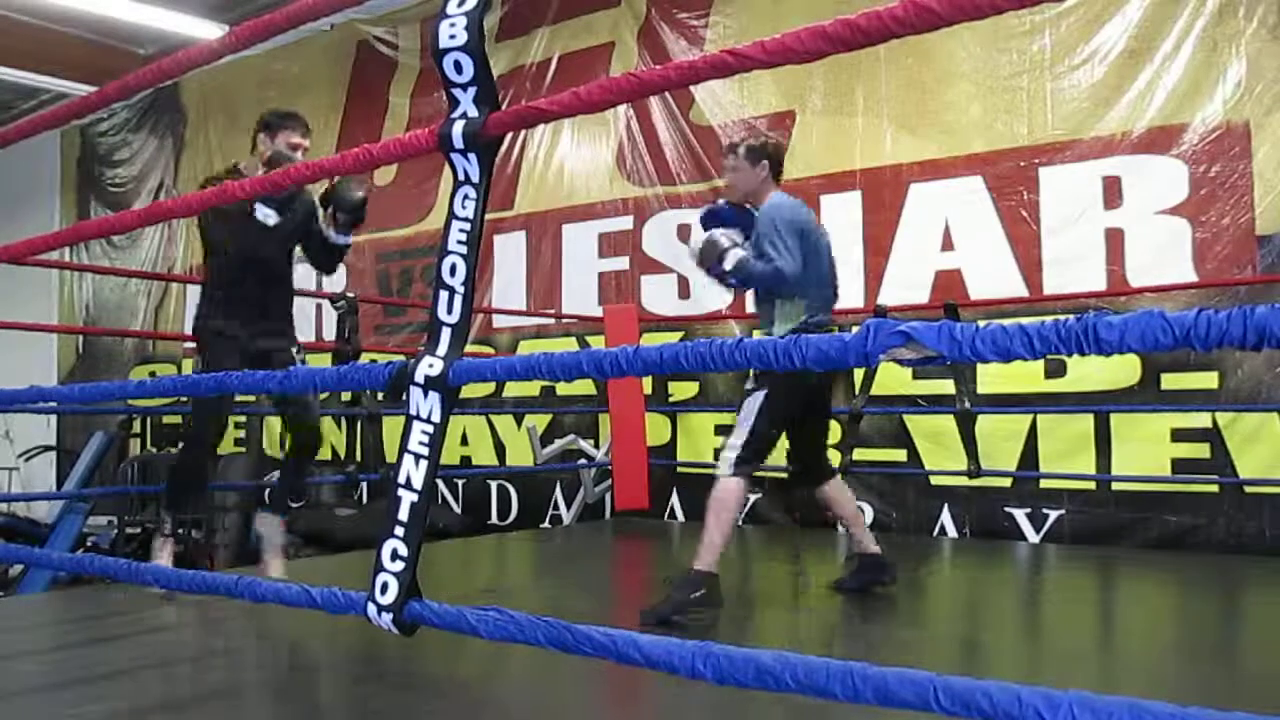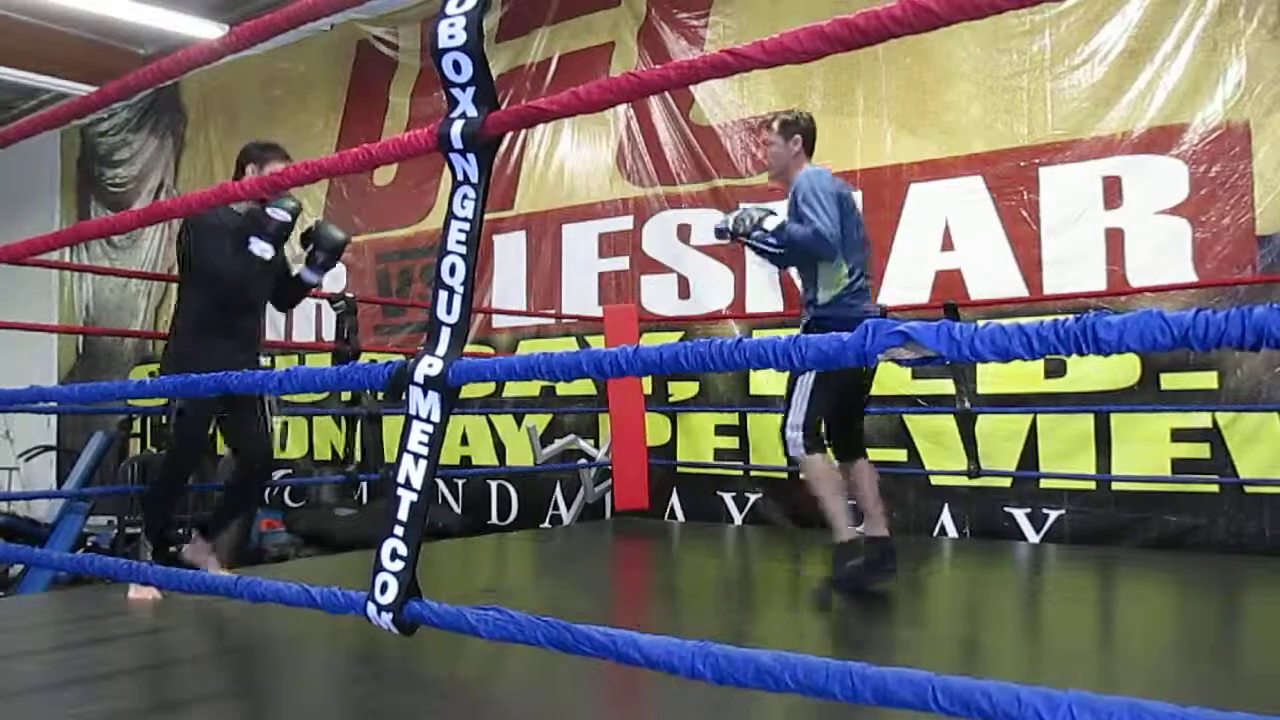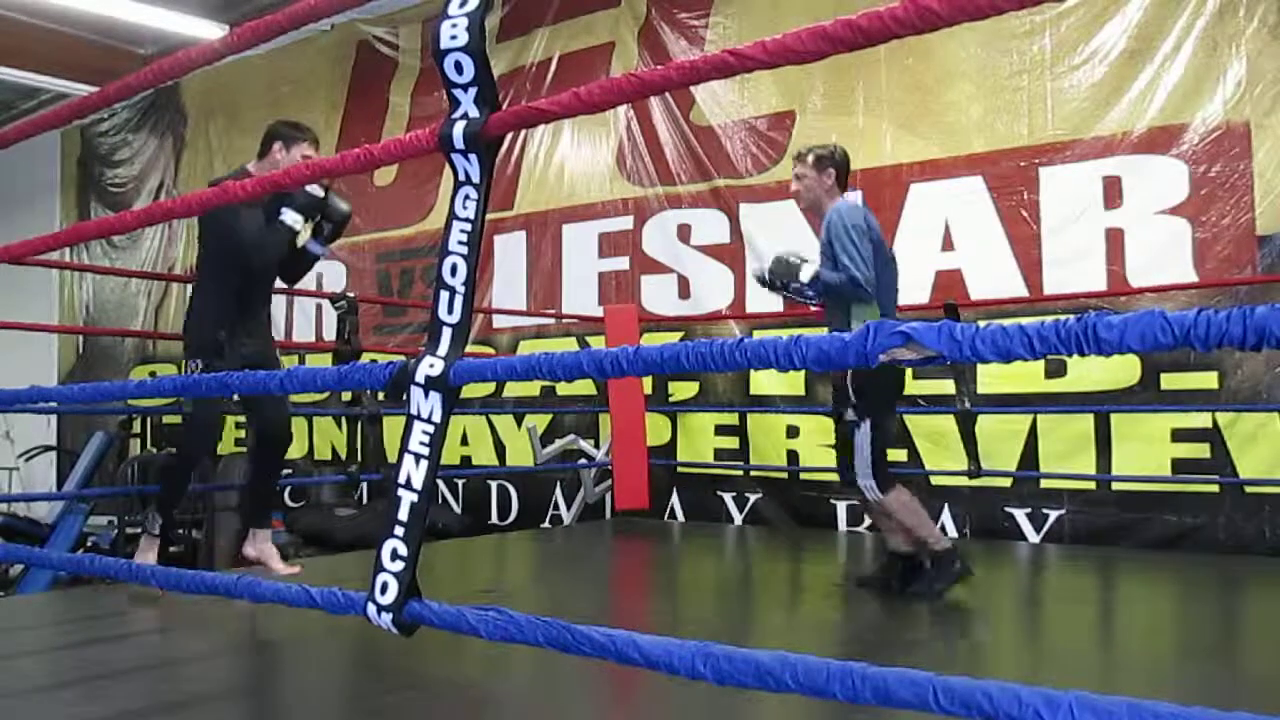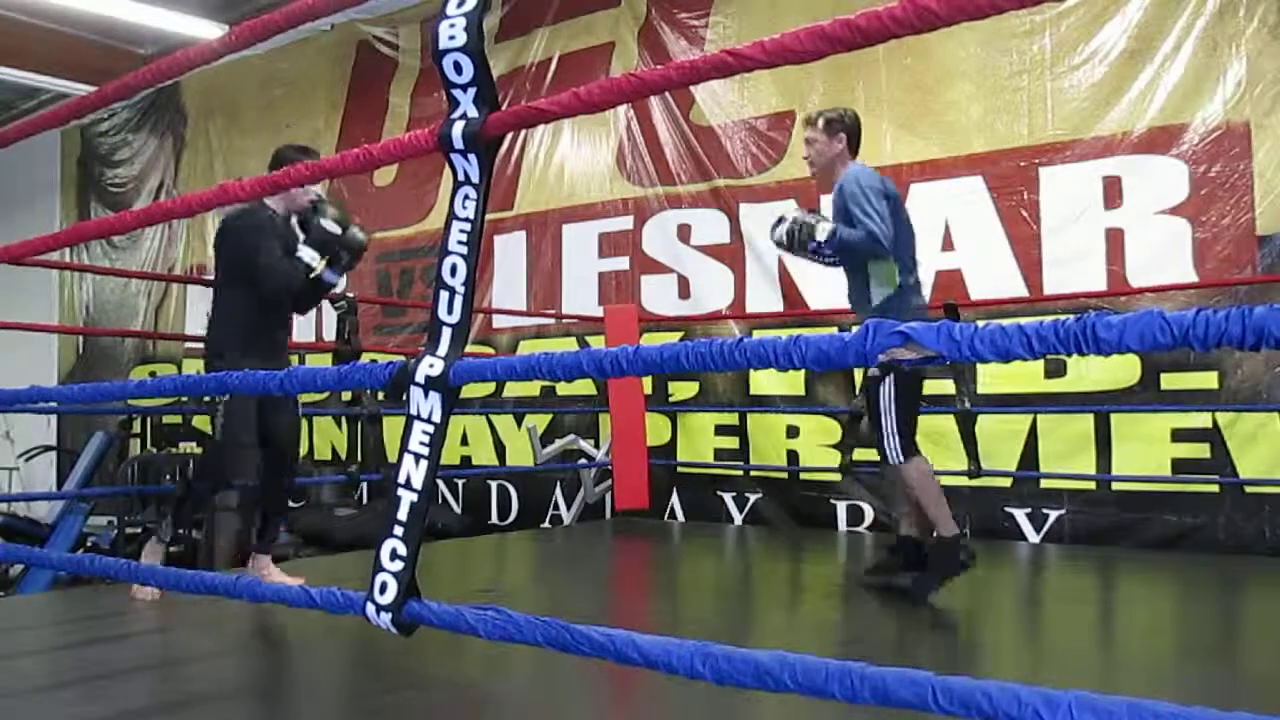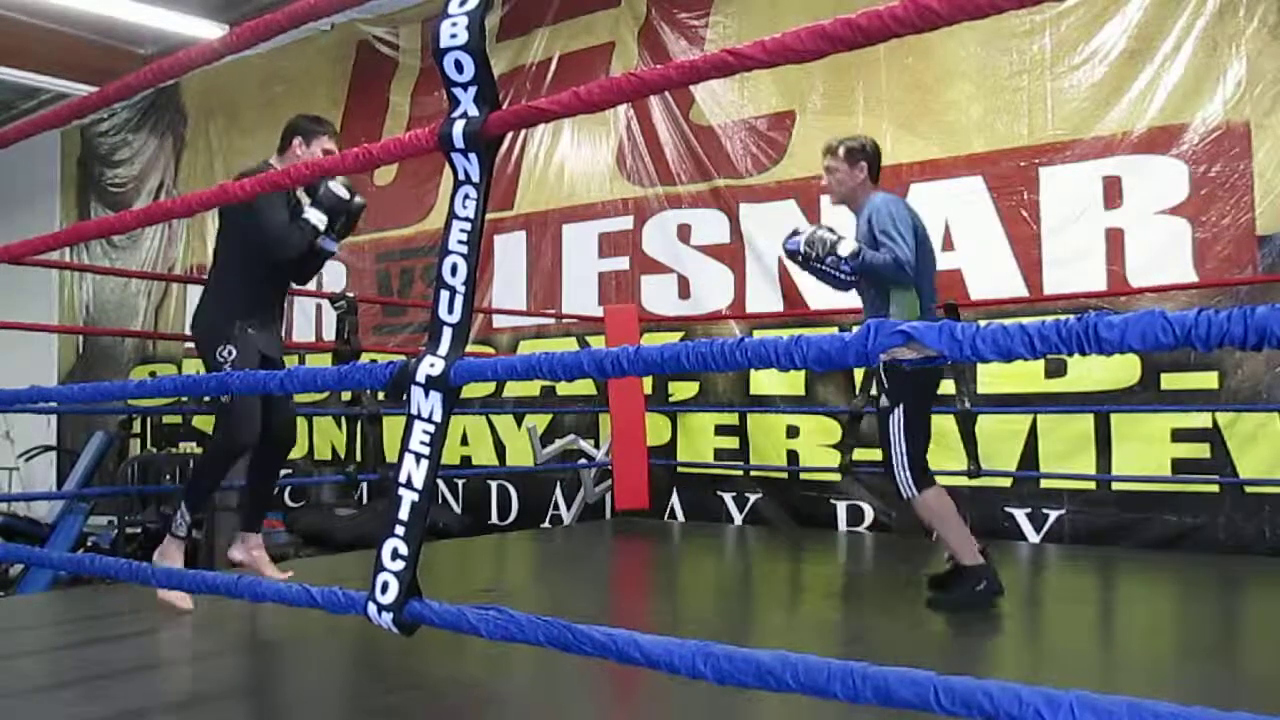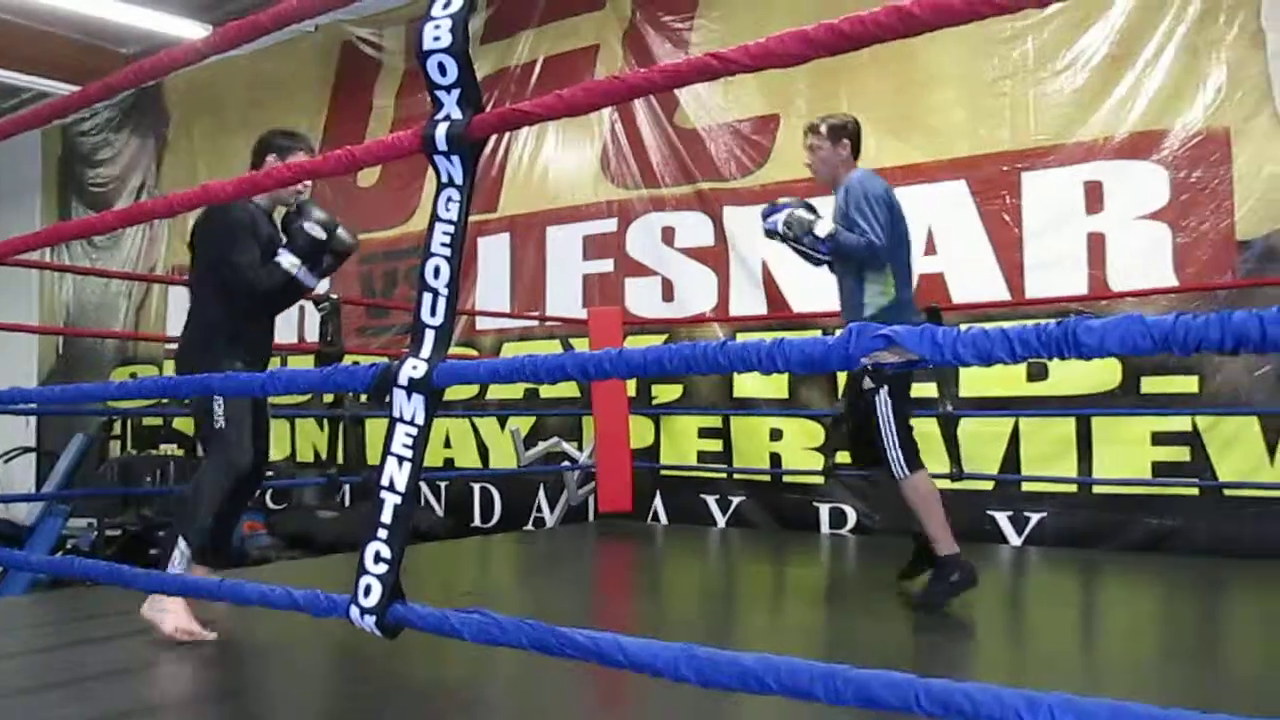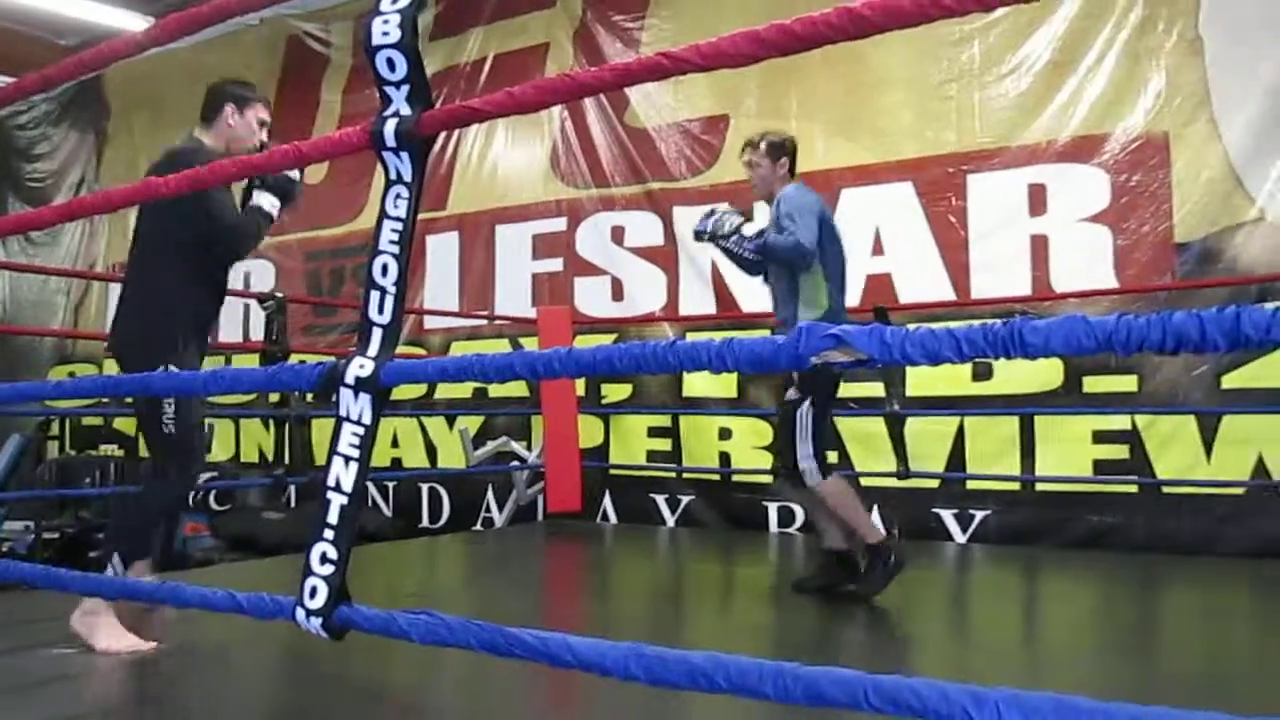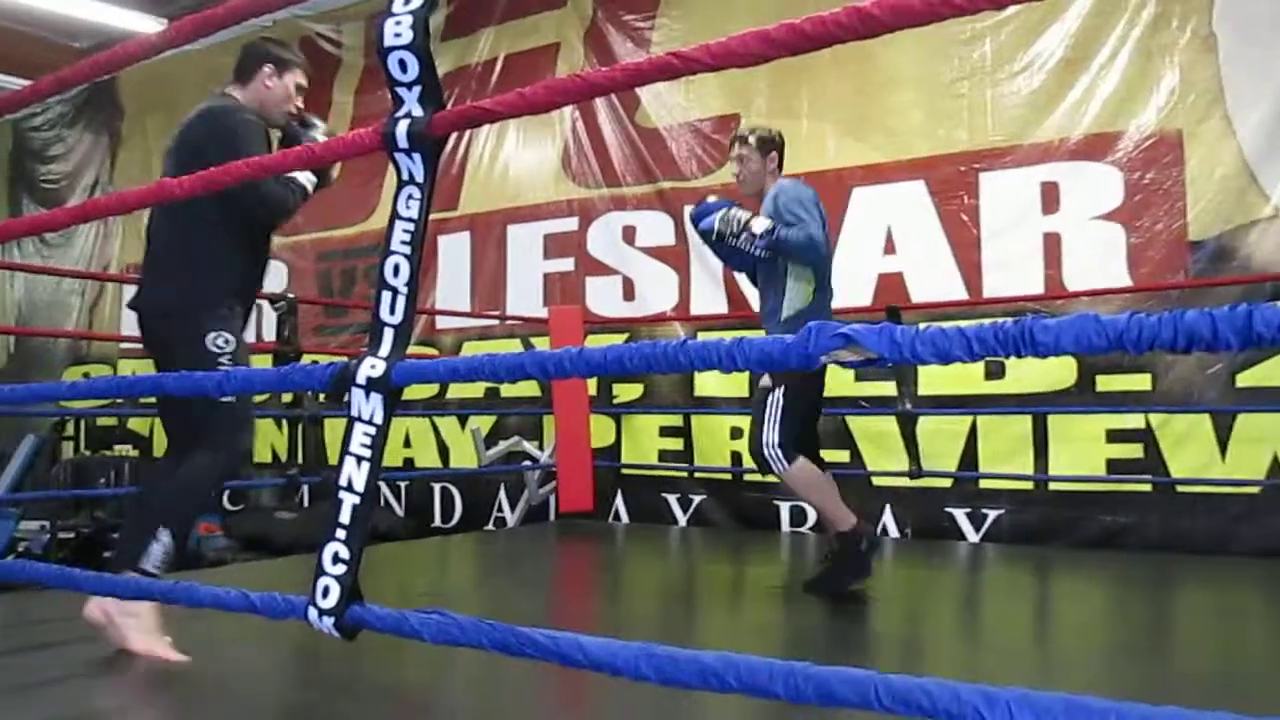
dt=0.2s
person 1, frame 1
left shoulder: (295, 199)
right shoulder: (219, 190)
left elbow: (325, 261)
right elbow: (232, 252)
left wrist: (344, 227)
right wrist: (269, 203)
left hip: (276, 334)
right hip: (224, 333)
left knee: (308, 430)
right knee: (203, 437)
left ankle: (273, 519)
right ankle: (164, 543)
person 1, frame 2
left shoulder: (265, 223)
right shoulder: (203, 221)
left elbow: (283, 298)
right elbow: (227, 286)
left wrist: (318, 264)
right wrist: (266, 235)
left hip: (242, 363)
right hip: (195, 362)
left knee: (258, 461)
right knee: (183, 461)
left ankle: (201, 544)
right ankle: (148, 561)
person 1, frame 3
left shoulder: (275, 201)
right shoulder: (230, 195)
left elbow: (289, 271)
right elbow: (258, 255)
left wrist: (323, 237)
right wrist: (296, 210)
left hip: (253, 338)
right hip: (211, 337)
left knee: (275, 434)
right knee: (199, 440)
left ankle: (258, 536)
right ankle: (151, 540)
person 1, frame 4
left shoulder: (285, 230)
right shoulder: (249, 222)
left elbow: (298, 301)
right elbow: (277, 285)
left wrist: (335, 266)
right wrist: (313, 247)
left hip: (272, 362)
right hip: (236, 363)
left knee: (282, 461)
right knee: (228, 464)
left ankle: (260, 561)
right ankle: (160, 545)
person 1, frame 5
left shoulder: (291, 197)
left elbow: (298, 270)
right elbow: (280, 248)
left wrist: (335, 229)
right wrist: (320, 211)
left hip: (263, 333)
right hip: (229, 328)
left knee: (279, 435)
right knee: (239, 431)
left ankle: (249, 543)
right ankle: (174, 547)
person 1, frame 6
left shoulder: (265, 221)
right shoulder: (230, 214)
left elbow: (273, 297)
right elbow: (250, 289)
left wrist: (318, 261)
right wrist: (300, 249)
left hip: (242, 363)
right hip: (215, 361)
left knee: (249, 466)
right knee: (229, 461)
left ankle: (204, 569)
right ankle: (167, 596)
person 1, frame 7
left shoulder: (190, 165)
right shoulder: (194, 163)
left elbow: (211, 246)
right elbow: (234, 240)
left wrist: (266, 194)
right wrist: (271, 192)
left hip: (167, 337)
right hip: (163, 341)
left knee: (175, 460)
right knee: (178, 464)
left ankle: (140, 570)
right ankle: (98, 603)
person 1, frame 8
left shoulder: (208, 127)
right shoulder: (232, 122)
right elbow: (264, 207)
left wrist: (293, 169)
right wrist: (306, 171)
left hip: (175, 310)
right hip: (199, 313)
left knee: (195, 450)
right knee: (223, 447)
left ankle: (122, 597)
right ankle: (134, 593)
person 2, frame 1
left shoulder: (777, 212)
right shoulder: (789, 212)
left elbow: (784, 277)
left wrist: (730, 257)
right wrist: (729, 251)
left knee: (735, 459)
right knee: (811, 465)
left ankle: (701, 582)
right ankle: (870, 559)
person 2, frame 2
left shoulder: (813, 181)
right shoulder: (819, 185)
left elbow: (822, 240)
left wrist: (769, 225)
right wrist: (761, 232)
left hip: (836, 323)
right hip: (855, 322)
left knee: (800, 435)
right knee: (846, 441)
left ankle: (849, 545)
right ankle: (876, 547)
person 2, frame 3
left shoulder: (843, 218)
right shoulder: (843, 219)
left elbow: (860, 285)
left wrist: (805, 275)
right wrist: (799, 280)
left hip: (868, 359)
left knee: (867, 474)
right knee: (861, 467)
left ankle: (946, 555)
right ankle: (904, 558)
person 2, frame 4
left shoulder: (856, 180)
right shoulder: (856, 183)
left elbow: (876, 241)
left wrist: (822, 232)
right wrist: (806, 239)
left hip: (893, 324)
right hip: (893, 324)
left knee: (894, 442)
right knee: (893, 440)
left ankle: (950, 543)
right ankle: (909, 543)
person 2, frame 5
left shoulder: (884, 209)
right shoulder: (874, 214)
left elbow: (901, 269)
right elbow: (864, 280)
left wrist: (843, 249)
right wrist: (821, 258)
left hip: (907, 354)
right hip: (903, 353)
left knee: (908, 472)
right knee: (907, 467)
left ankle: (978, 574)
right ankle: (966, 560)
person 2, frame 6
left shoulder: (862, 185)
right shoulder: (853, 191)
left elbow: (872, 250)
right elbow: (844, 258)
left wrist: (817, 229)
right wrist: (804, 235)
left hip: (884, 332)
left knee: (894, 450)
right knee: (862, 440)
left ankle: (951, 563)
right ankle: (929, 542)
person 2, frame 7
left shoulder: (797, 199)
right shoulder: (788, 207)
left elbow: (801, 250)
left wrist: (744, 232)
right wrist: (739, 242)
left knee: (806, 462)
right knee: (800, 458)
left ankle: (880, 546)
right ankle: (838, 555)
person 2, frame 8
left shoulder: (791, 195)
right shoulder: (770, 206)
left elbow: (814, 248)
left wrist: (751, 226)
right wrist: (735, 245)
left hip: (795, 335)
right hip: (795, 337)
left knee: (772, 446)
right knee: (797, 449)
left ankle: (852, 535)
right ankle: (845, 550)
